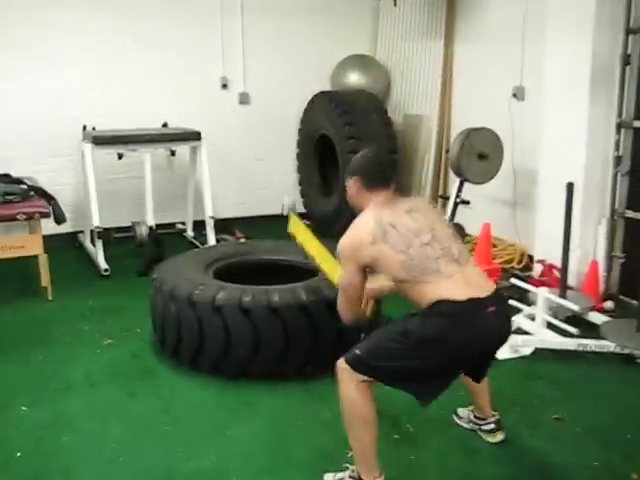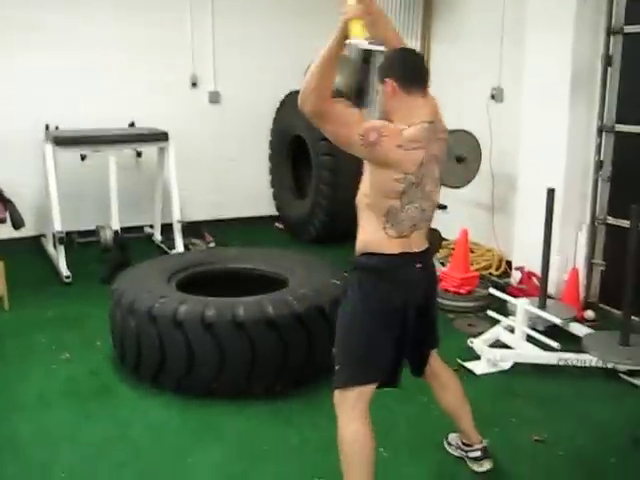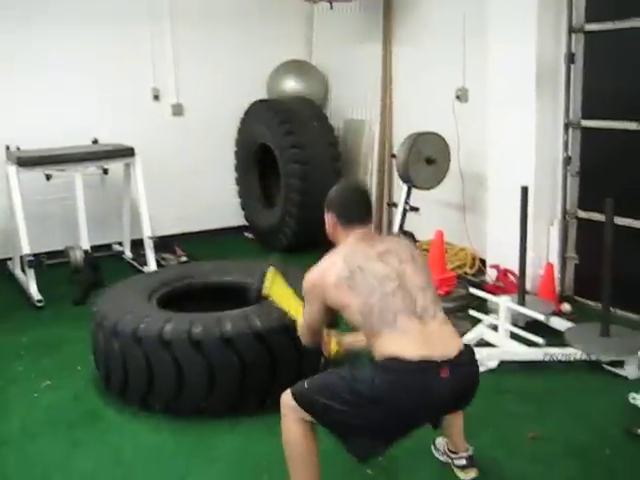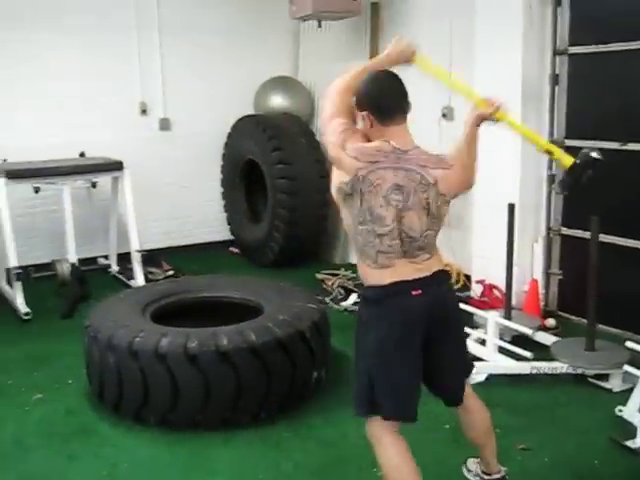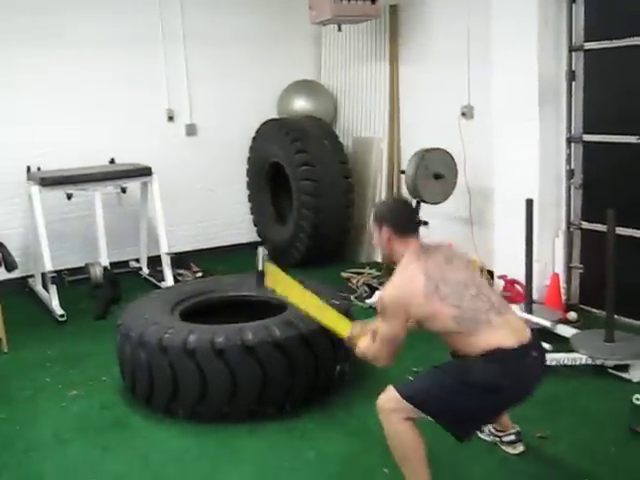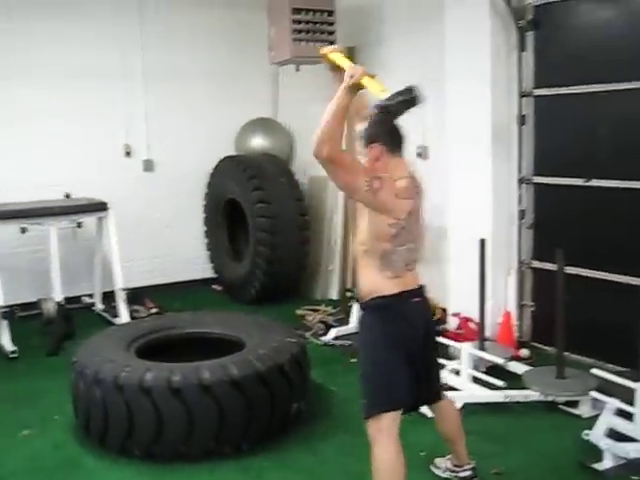
dt=0.7s
person 1, frame 1
left shoulder: (356, 237)
right shoulder: (425, 206)
left elbow: (350, 314)
left wrist: (361, 292)
left hip: (455, 321)
right hip: (498, 313)
left knee: (350, 372)
right ankle: (487, 419)
person 1, frame 2
left shoulder: (392, 143)
right shoulder: (432, 119)
left elbow: (312, 104)
right elbow: (404, 58)
left hip: (380, 275)
right hip: (420, 268)
left knee: (351, 400)
right knee: (429, 360)
person 1, frame 3
left shoulder: (323, 273)
right shoulder: (408, 250)
left elbow: (309, 337)
left hip: (406, 383)
right hip: (462, 372)
left knee: (294, 406)
right ankle: (459, 452)
person 1, frame 4
left shoulder: (348, 160)
right shoulder: (443, 172)
left elbow: (335, 97)
right elbow: (465, 178)
left wrist: (384, 58)
right wrist: (475, 121)
left hip: (387, 305)
right hip: (437, 293)
left knee: (382, 427)
right knee: (461, 394)
person 1, frame 5
left shoulder: (397, 291)
right shoulder: (450, 255)
left elbow: (384, 358)
left wrist: (362, 344)
right wrist: (384, 328)
left hip: (500, 368)
right hip: (530, 357)
left knee: (391, 409)
right ankle: (506, 433)
person 1, frame 6
left shoulder: (387, 195)
right shoulder: (405, 179)
left elbow: (325, 151)
right elbow: (380, 129)
left wrist: (345, 87)
right wrist: (351, 87)
left hip: (385, 315)
right hip: (415, 305)
left knee: (383, 427)
right knee: (434, 395)
